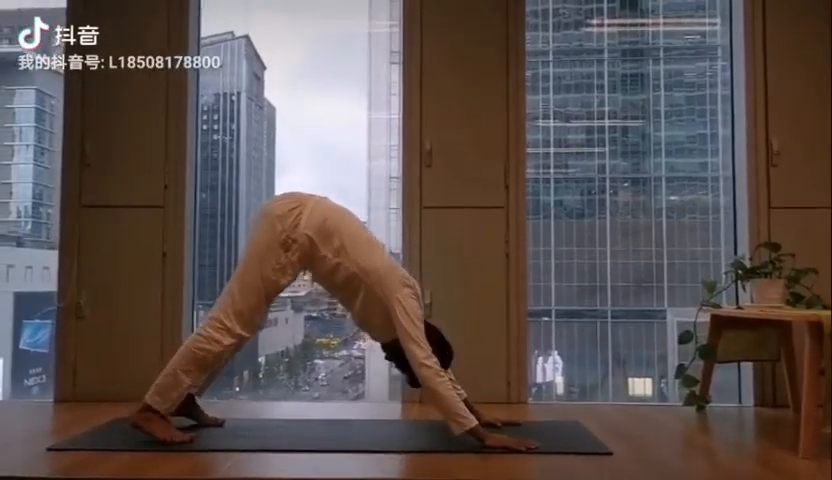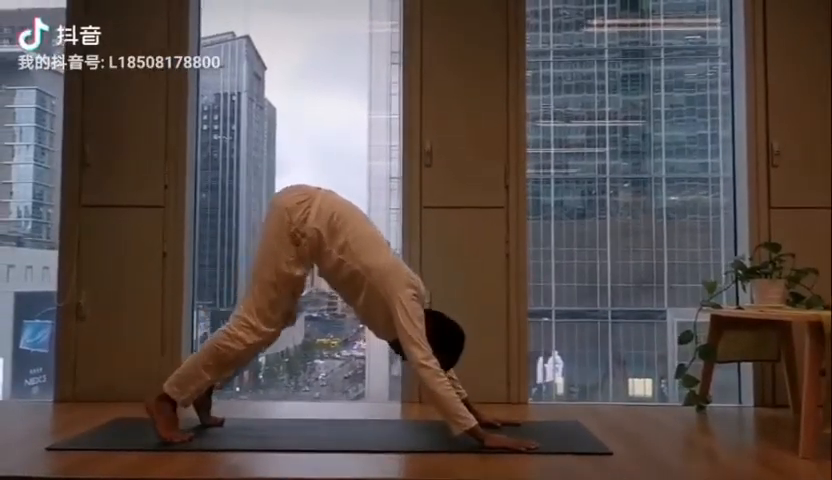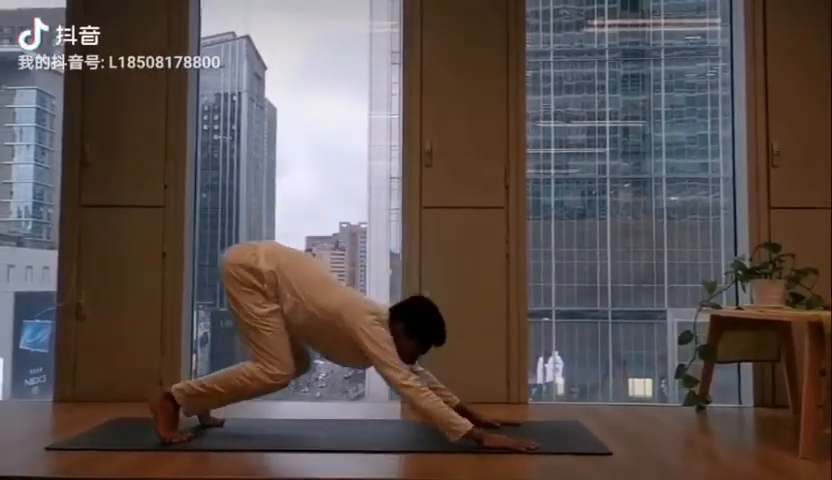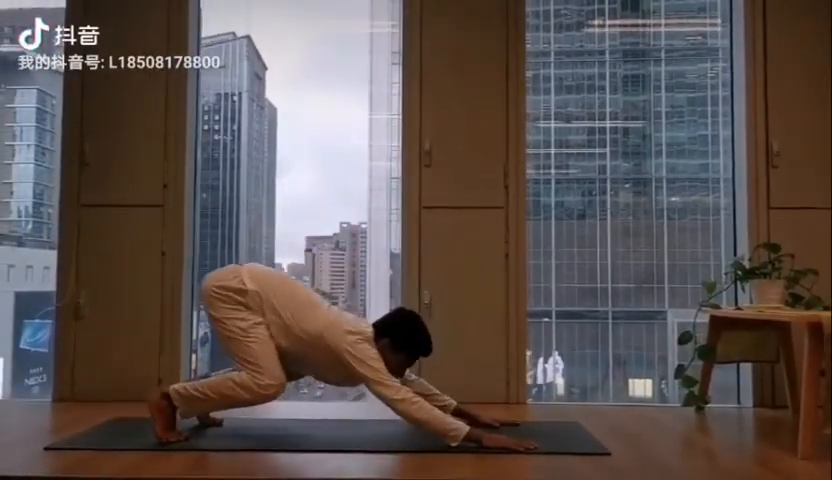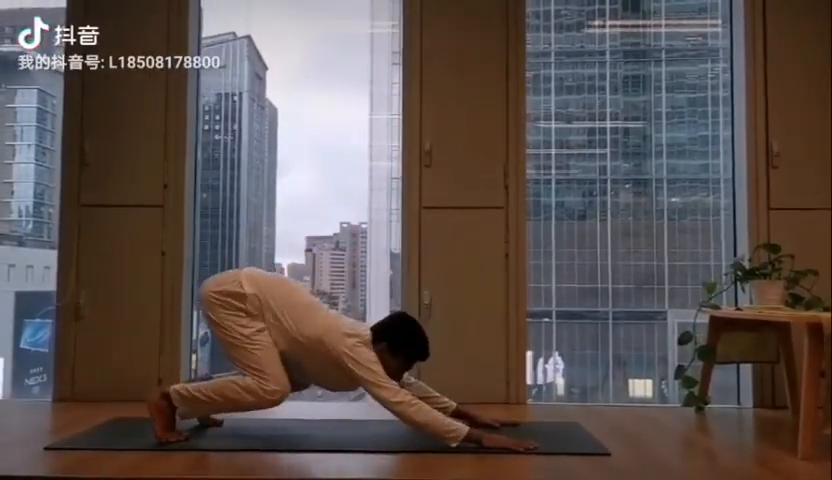
dt=0.5s
person 1, frame 1
left shoulder: (401, 300)
right shoulder: (401, 299)
left elbow: (432, 364)
right elbow: (428, 369)
left wrist: (476, 414)
right wrist: (481, 434)
left hip: (300, 221)
right hip: (294, 222)
left knee: (237, 322)
right knee: (232, 323)
left ankle: (182, 398)
right ankle: (153, 409)
person 1, frame 2
left shoulder: (410, 298)
right shoulder: (404, 299)
left elbow: (434, 362)
right elbow: (427, 368)
left wrist: (472, 411)
right wrist: (480, 433)
left hip: (306, 212)
right hip: (301, 214)
left knee: (279, 319)
right knee: (258, 324)
left ankle: (202, 389)
right ankle: (167, 399)
person 1, frame 3
left shoulder: (381, 324)
right shoulder: (371, 327)
left elbow: (415, 375)
right elbow: (409, 387)
left wrist: (467, 413)
right wrist: (477, 436)
left hip: (264, 265)
right hip: (249, 266)
left knee: (295, 364)
right knee: (277, 371)
left ankle: (197, 400)
right ankle: (173, 400)
person 1, frame 4
left shoulder: (367, 340)
right shoulder: (355, 345)
left elbow: (409, 385)
right elbow: (401, 399)
left wrist: (465, 413)
right wrist: (475, 436)
left hip: (249, 287)
right hip: (231, 289)
left knee: (293, 368)
right knee: (267, 383)
left ankle: (196, 403)
right ankle: (170, 400)
person 1, frame 5
left shoulder: (365, 342)
right shoulder: (354, 349)
left elbow: (408, 387)
right elbow: (400, 401)
left wrist: (467, 414)
right wrist: (475, 437)
left hip: (249, 291)
right hip: (230, 294)
left knee: (297, 377)
right knee: (272, 388)
left ankle: (197, 402)
right ankle: (170, 400)
